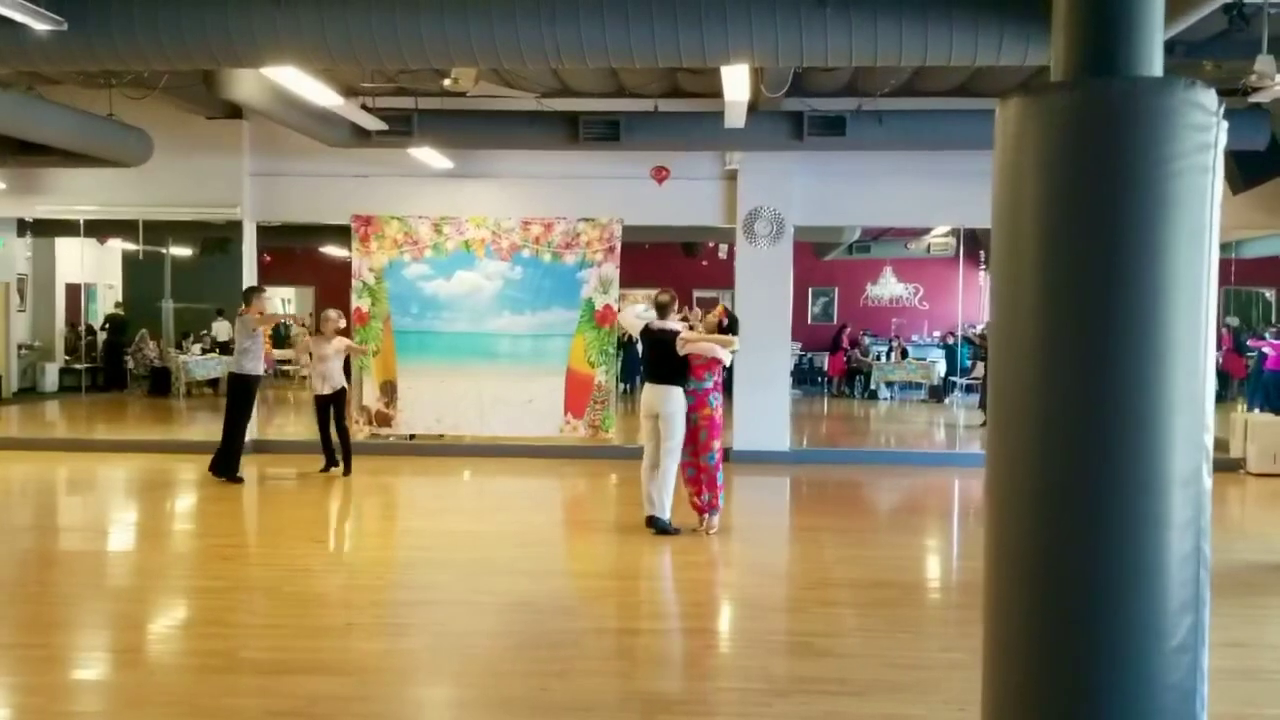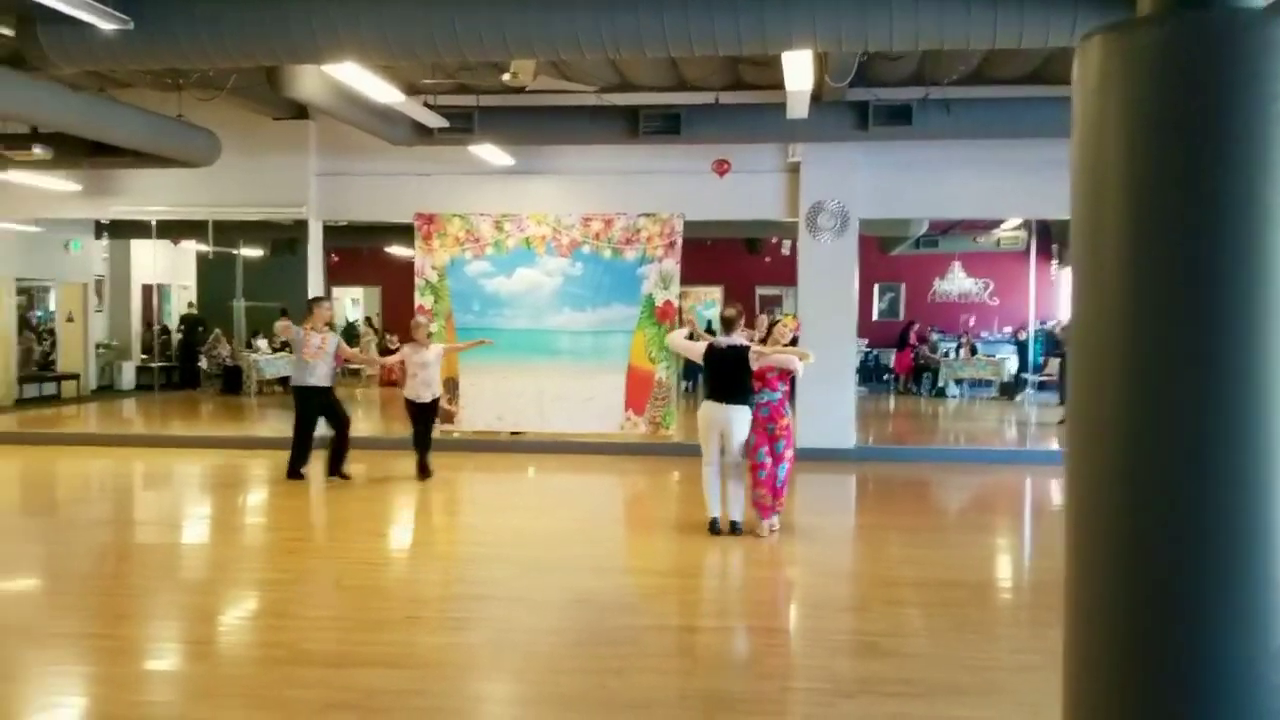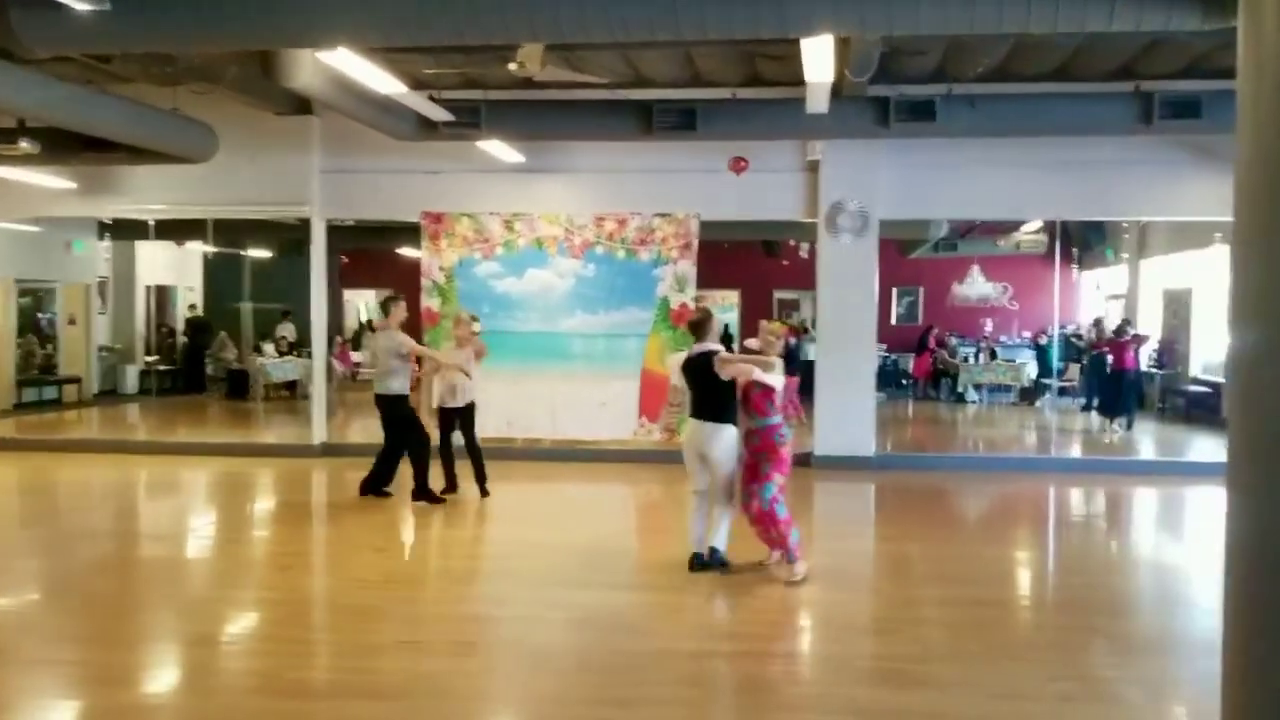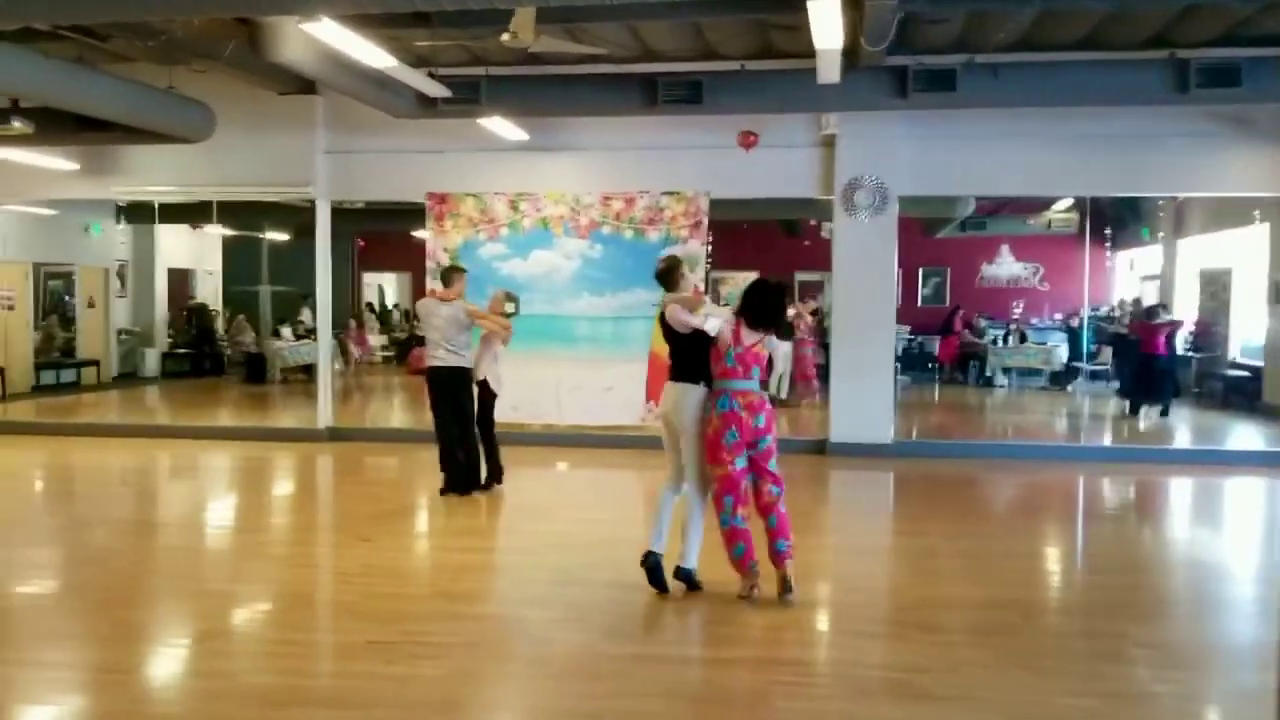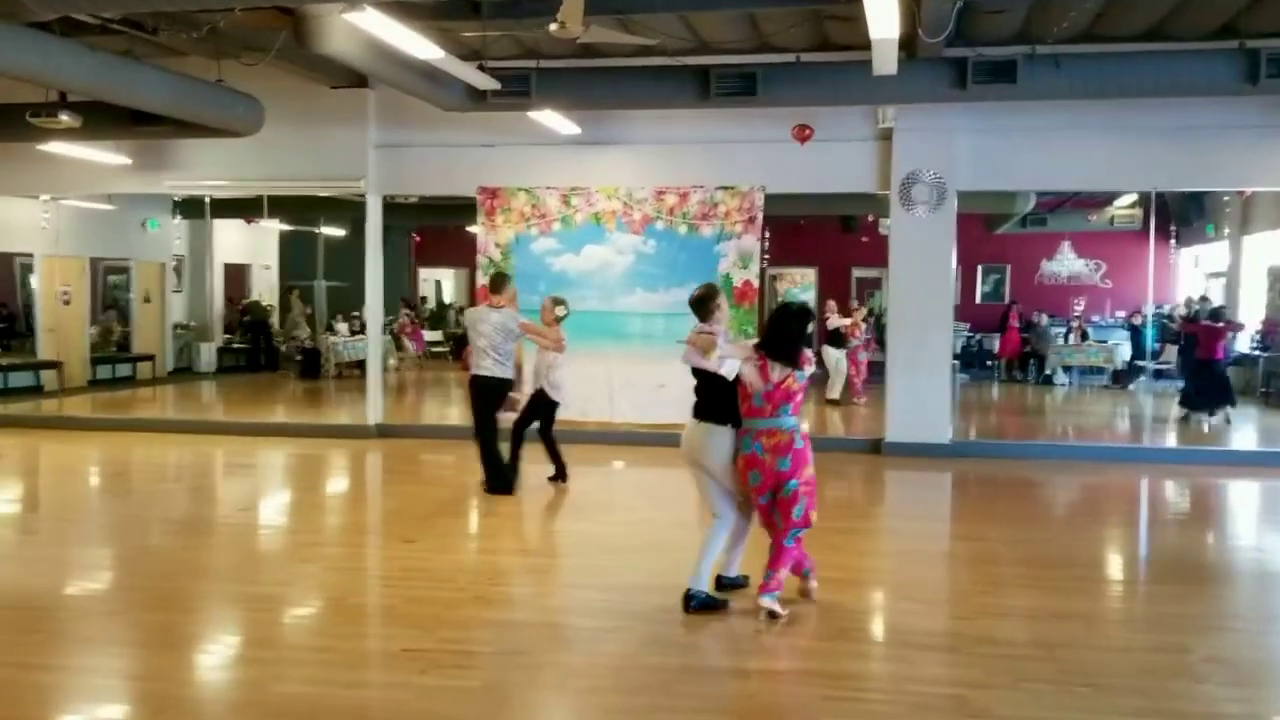
dt=0.7s
person 1, frame 1
left shoulder: (645, 330)
right shoulder: (680, 335)
left elbow: (624, 315)
left wrist: (646, 307)
left hip: (649, 393)
right hip: (672, 395)
left knee: (650, 455)
right knee: (670, 457)
left ankle: (651, 512)
right ankle: (662, 516)
person 1, frame 2
left shoulder: (707, 349)
right shoulder: (749, 353)
left elbow: (671, 340)
right elbow: (793, 362)
left wrist: (688, 328)
right wrist: (795, 364)
left hip: (710, 410)
right hip: (738, 413)
left knee: (710, 464)
right knee: (734, 467)
left ankle: (714, 515)
right ankle: (735, 519)
person 1, frame 3
left shoulder: (687, 362)
right shoulder: (721, 359)
left hip: (694, 430)
right hip: (721, 432)
left knee: (700, 493)
right knee: (725, 496)
left ankle: (697, 552)
right ankle: (715, 547)
person 1, frame 4
left shoulder: (672, 310)
right shoulder: (680, 309)
right elbow: (691, 307)
right wrist: (711, 321)
left hip: (672, 395)
right hip: (693, 397)
left knee: (675, 479)
right knee: (697, 483)
left ankle: (655, 551)
right ankle: (686, 566)
person 1, frame 5
left shoulder: (707, 340)
right shoulder: (712, 342)
right elbow: (694, 351)
right wrist: (737, 361)
left hip: (695, 435)
right hip: (718, 437)
left knee: (724, 514)
right knee: (749, 501)
left ankle: (697, 589)
right ankle: (727, 574)
person 2, frame 1
left shoulder: (719, 348)
right shoulder: (697, 341)
left elbow: (734, 342)
left wrist: (697, 337)
left hip: (708, 406)
right hip: (688, 406)
left knee: (710, 460)
right knee: (688, 462)
left ankle: (713, 512)
right ankle: (701, 512)
person 2, frame 2
right shoulder: (752, 351)
left elbow: (804, 357)
left wrist: (772, 352)
left hip: (779, 417)
right hip: (755, 417)
left knee: (780, 467)
right knee: (761, 464)
left ankle: (773, 512)
right ankle: (764, 516)
person 2, frame 3
left shoulder: (775, 370)
right shoulder: (751, 368)
left elbow: (768, 366)
left wrist: (733, 361)
left hip: (775, 440)
right hip: (753, 440)
left knee: (767, 498)
right knee: (751, 503)
left ankle: (794, 558)
right ankle: (778, 547)
person 2, frame 4
left shoulder: (728, 323)
right shoulder: (767, 336)
left hip: (726, 412)
right hip: (760, 411)
left knee: (729, 495)
right knee: (770, 491)
left ankle: (748, 573)
right ankle: (783, 564)
person 2, frame 5
left shoulder: (751, 358)
right shoulder: (804, 364)
left hip: (754, 449)
right hip: (791, 448)
left knee: (775, 523)
right knee: (791, 525)
left ankle: (805, 573)
right ankle: (769, 592)
person 3, frame 1
left shoulder: (243, 320)
right shoulder: (249, 320)
right elbow: (266, 320)
left hip: (239, 376)
right hip: (246, 377)
left knee: (234, 422)
right knee: (239, 423)
left ankle: (221, 466)
right ankle: (228, 469)
person 3, frame 2
left shoulder: (332, 336)
right shoulder: (299, 332)
left elbow: (351, 355)
right elbow: (280, 330)
left wrist: (373, 361)
right wrist: (283, 327)
left hip: (325, 389)
right hip: (304, 389)
left knee: (342, 423)
right knee: (304, 431)
left ankle: (335, 467)
right ankle: (294, 469)
person 3, frame 3
left shoulder: (380, 336)
right shoulder: (397, 338)
right elbow: (427, 354)
right wrist: (456, 366)
left hip: (386, 396)
right hip: (395, 398)
left knee: (394, 443)
right knee: (420, 441)
left ankle: (371, 484)
right ankle: (421, 489)
person 3, frame 4
left shoulder: (424, 306)
right shoulder: (464, 309)
right elbow: (497, 322)
right wrist: (504, 328)
left hip: (436, 372)
right hip: (461, 372)
left knee: (444, 425)
right knee: (466, 426)
left ankle: (454, 479)
right ankle: (469, 481)
person 3, frame 5
left shoulder: (471, 315)
right shoulder: (513, 318)
right elbow: (545, 334)
right wrist: (556, 342)
left hip: (481, 378)
right hip: (504, 379)
left knee: (484, 430)
right knee: (489, 426)
left ankle: (501, 482)
right ankle: (499, 477)
person 4, frame 1
left shoulder: (342, 342)
right shoulder: (313, 341)
left elbow: (361, 350)
right elbow: (297, 352)
left wrist: (361, 349)
left hip: (337, 388)
right hip: (320, 390)
left knee: (340, 424)
right knee: (323, 426)
left ankle: (347, 462)
right ankle: (330, 460)
person 4, frame 2
left shoulder: (438, 349)
right shoulder: (407, 349)
left elbow: (461, 346)
right elbow: (393, 359)
left wrist: (481, 341)
right wrist: (378, 361)
left hip: (433, 397)
right hip: (413, 397)
left knee: (426, 433)
right knee: (418, 432)
left ankle: (422, 466)
right ankle: (424, 467)
person 4, frame 3
left shoulder: (473, 351)
right shoulder: (449, 351)
left elbow: (483, 349)
right elbow: (437, 371)
left wrist: (468, 337)
left hip: (465, 403)
right hip: (445, 403)
left knee: (470, 441)
right knee: (444, 443)
left ankle: (482, 482)
right ankle: (450, 483)
person 4, frame 4
left shoulder: (501, 327)
right shoulder: (495, 327)
left elbow: (494, 328)
left wrist: (474, 319)
left hip: (488, 380)
right hip: (485, 380)
left knee: (485, 427)
right knee: (485, 426)
left ankle: (493, 473)
right ankle: (494, 469)
person 4, frame 5
left shoulder: (557, 335)
left elbow: (546, 344)
left hip: (548, 389)
right hip: (546, 389)
left knee: (519, 427)
right knee: (545, 432)
